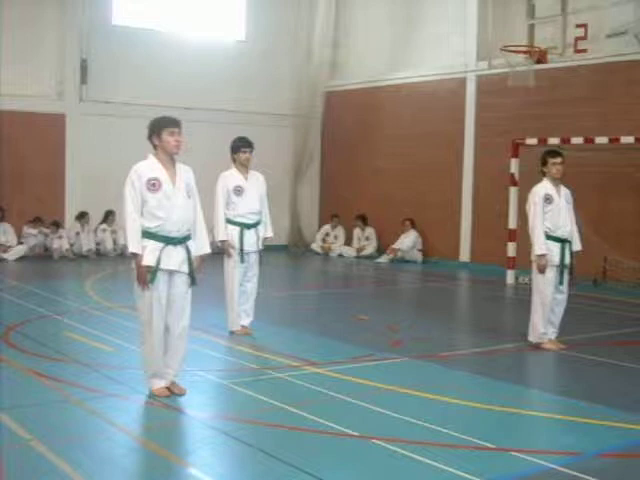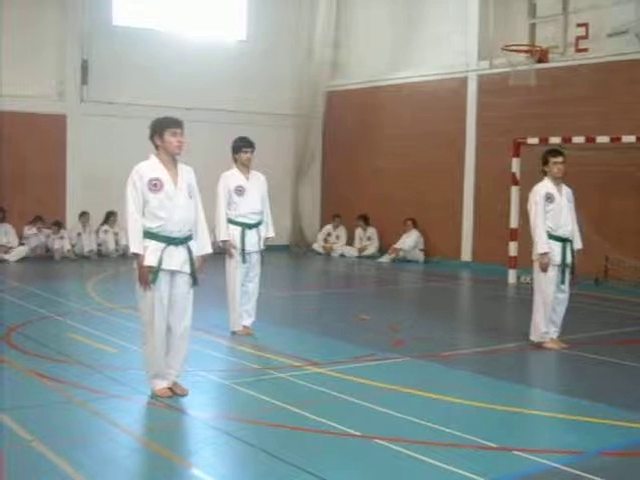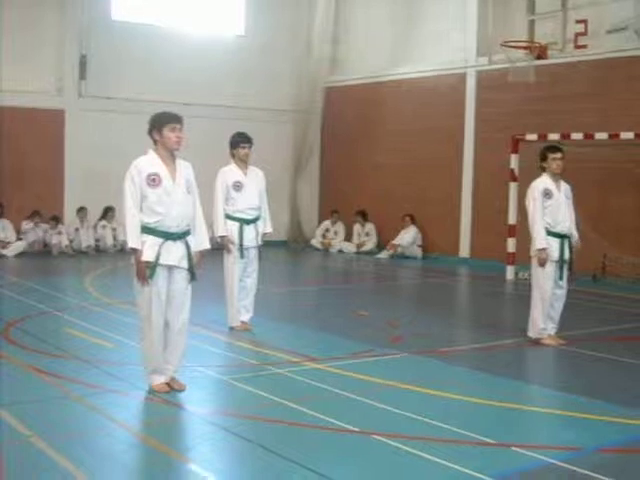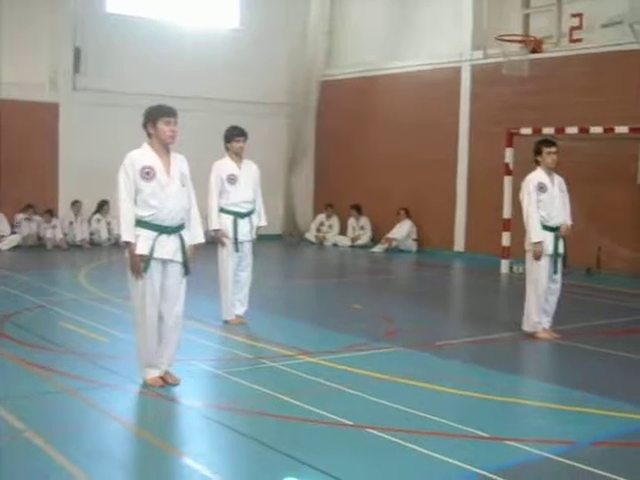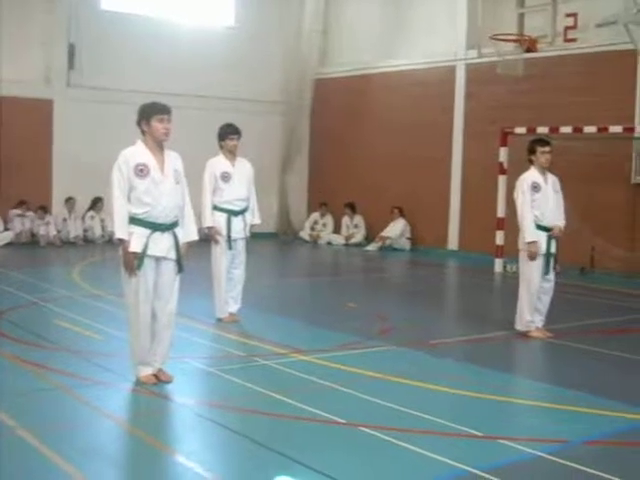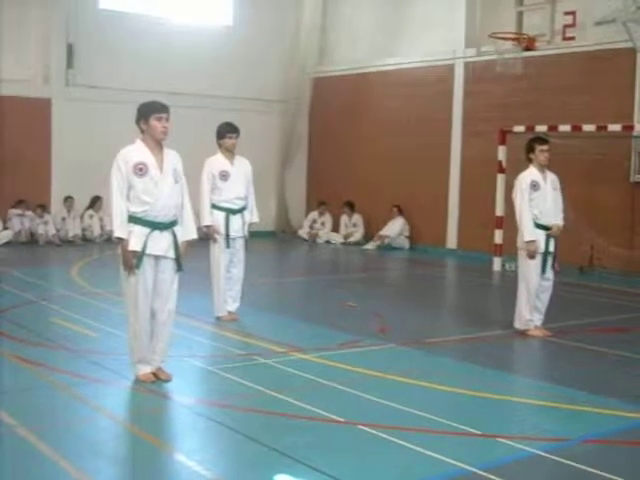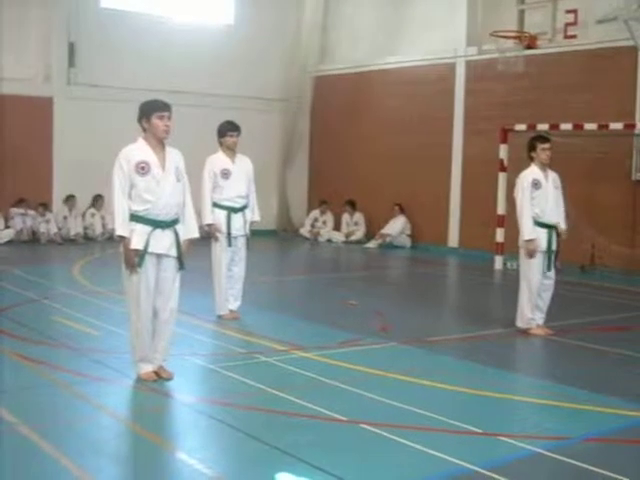
dt=0.2s
person 1, frame 1
left shoulder: (186, 173)
right shoulder: (141, 171)
left elbow: (196, 213)
right elbow: (132, 215)
left wrist: (198, 253)
right wrist: (139, 257)
left hip: (182, 253)
right hip: (154, 253)
left knee: (179, 319)
right knee: (154, 319)
left ankle: (170, 375)
right ankle: (156, 378)
person 1, frame 2
left shoulder: (188, 173)
right shoulder: (142, 171)
left elbow: (197, 213)
right elbow: (134, 216)
left wrist: (200, 253)
right wrist: (140, 258)
left hip: (184, 254)
right hip: (155, 253)
left knee: (181, 320)
right knee: (156, 320)
left ankle: (172, 375)
right ankle: (158, 379)
person 1, frame 3
left shoulder: (186, 168)
right shoulder: (140, 166)
left elbow: (195, 209)
right elbow: (132, 210)
left wrist: (197, 249)
right wrist: (138, 253)
left hip: (182, 248)
right hip: (153, 248)
left knee: (179, 315)
right knee: (154, 314)
left ankle: (170, 372)
right ankle: (156, 374)
person 1, frame 4
left shoulder: (181, 161)
right shoulder: (134, 160)
left elbow: (189, 203)
right elbow: (126, 204)
left wrist: (192, 242)
right wrist: (132, 247)
left hip: (175, 242)
right hip: (147, 242)
left knee: (173, 309)
right knee: (148, 308)
left ankle: (164, 365)
right ankle: (150, 368)
person 1, frame 5
left shoulder: (175, 159)
right shoulder: (128, 157)
left elbow: (183, 200)
right elbow: (120, 201)
left wrist: (185, 240)
right wrist: (125, 244)
left hip: (169, 240)
right hip: (140, 239)
left knee: (166, 306)
right knee: (141, 306)
left ankle: (157, 362)
right ankle: (143, 365)
person 1, frame 6
left shoulder: (174, 158)
right shoulder: (127, 156)
left elbow: (183, 199)
right elbow: (119, 200)
left wrist: (185, 238)
right wrist: (124, 242)
left hip: (168, 239)
right hip: (140, 238)
left knee: (165, 305)
right knee: (140, 304)
left ankle: (156, 361)
right ankle: (142, 364)
person 1, frame 7
left shoulder: (176, 156)
right shoulder: (129, 154)
left elbow: (185, 197)
right elbow: (121, 198)
left wrist: (186, 237)
right wrist: (126, 241)
left hip: (170, 237)
right hip: (142, 236)
left knee: (167, 303)
right knee: (142, 303)
left ankle: (158, 360)
right ankle: (144, 363)
person 2, frame 1
left shoulder: (566, 193)
right shoulder: (539, 191)
left elbow: (571, 222)
right elbow: (536, 224)
left wrist: (575, 249)
right wrist: (540, 253)
left hip: (563, 249)
right hip: (547, 249)
left knee: (560, 294)
right knee: (544, 294)
left ankle: (551, 335)
right ankle: (540, 336)
person 2, frame 2
left shoulder: (567, 192)
right shoulder: (540, 190)
left elbow: (572, 221)
right elbow: (537, 223)
left wrist: (576, 247)
right wrist: (543, 252)
left hip: (564, 248)
right hip: (549, 247)
left knee: (561, 294)
right knee: (546, 293)
left ankle: (552, 334)
right ankle: (542, 335)
person 2, frame 3
left shoulder: (566, 188)
right shoulder: (538, 186)
left elbow: (570, 217)
right elbow: (535, 218)
left wrist: (574, 237)
right wrist: (541, 247)
left hip: (562, 244)
right hip: (547, 243)
left knee: (559, 290)
right knee: (544, 289)
left ankle: (550, 331)
right ankle: (540, 332)
person 2, frame 4
left shoulder: (560, 181)
right shoulder: (532, 180)
left elbow: (565, 208)
right elbow: (530, 212)
left wrist: (567, 224)
right wrist: (536, 240)
left hip: (557, 238)
right hip: (541, 237)
left knee: (554, 283)
right knee: (539, 283)
left ankle: (545, 324)
right ankle: (535, 325)
person 2, frame 5
left shoulder: (554, 180)
right shoulder: (526, 180)
left elbow: (559, 208)
right elbow: (524, 212)
left wrist: (560, 226)
right wrist: (531, 240)
left hip: (550, 238)
right hip: (534, 237)
left knee: (547, 283)
right knee: (531, 282)
left ankle: (538, 323)
right ankle: (527, 324)
person 2, frame 6
left shoulder: (553, 179)
right shoulder: (525, 178)
left elbow: (558, 207)
right elbow: (523, 211)
left wrist: (558, 225)
right wrist: (530, 239)
left hip: (549, 237)
right hip: (533, 236)
left knee: (546, 281)
right knee: (530, 281)
left ankle: (536, 322)
right ankle: (526, 323)
person 2, frame 7
left shoulder: (554, 177)
right shoulder: (526, 177)
left elbow: (559, 206)
right elbow: (523, 210)
left wrist: (562, 226)
right wrist: (529, 238)
left hip: (550, 235)
right hip: (534, 234)
left knee: (547, 280)
right knee: (532, 279)
left ankle: (538, 320)
right ankle: (528, 322)
person 3, frame 1
left shoulder: (259, 178)
right shoulder: (225, 178)
left elbow: (264, 207)
right elbow: (219, 209)
left wrist: (266, 233)
right wrist: (223, 238)
left hip: (253, 234)
right hip: (235, 234)
left knee: (251, 280)
right knee: (235, 280)
left ankle: (246, 321)
right ankle: (235, 324)
person 3, frame 2
left shoulder: (260, 178)
right shoulder: (227, 178)
left elbow: (265, 207)
right elbow: (221, 209)
left wrist: (267, 234)
right wrist: (224, 238)
left hip: (255, 234)
right hip: (236, 233)
left knee: (252, 281)
right knee: (236, 280)
left ankle: (247, 321)
right ankle: (237, 324)
person 3, frame 3
left shoulder: (258, 174)
right shoulder: (225, 173)
left elbow: (263, 203)
right elbow: (219, 204)
left wrist: (265, 229)
right wrist: (222, 234)
left hip: (253, 229)
right hip: (234, 229)
left knee: (250, 276)
right knee: (234, 276)
left ankle: (245, 317)
right ankle: (235, 320)
person 3, frame 4
left shoulder: (252, 167)
right shoulder: (219, 166)
left elbow: (257, 196)
right elbow: (213, 198)
left wrist: (259, 222)
right wrist: (216, 227)
left hip: (247, 223)
right hip: (228, 223)
left knee: (245, 269)
right knee: (228, 269)
left ankle: (240, 310)
right ankle: (230, 313)
person 3, frame 5
left shoulder: (246, 165)
right shoulder: (213, 164)
left elbow: (251, 194)
right elbow: (207, 195)
left wrist: (253, 220)
right wrist: (209, 225)
left hip: (240, 221)
right hip: (222, 220)
left knee: (238, 267)
right knee: (222, 267)
left ankle: (233, 308)
right ankle: (223, 311)
person 3, frame 6
left shoulder: (245, 164)
right shoulder: (211, 163)
left elbow: (250, 192)
right elbow: (205, 194)
left wrist: (251, 219)
right wrist: (208, 223)
left hip: (239, 219)
right hip: (220, 218)
left knee: (237, 266)
right knee: (220, 265)
left ankle: (232, 307)
right ankle: (222, 309)
person 3, frame 7
left shoulder: (246, 162)
right shoulder: (213, 161)
left elbow: (251, 191)
right elbow: (206, 192)
left wrist: (252, 218)
right wrist: (209, 222)
left hip: (241, 217)
right hip: (221, 216)
left knee: (238, 264)
right knee: (222, 264)
left ankle: (233, 305)
right ankle: (223, 308)
